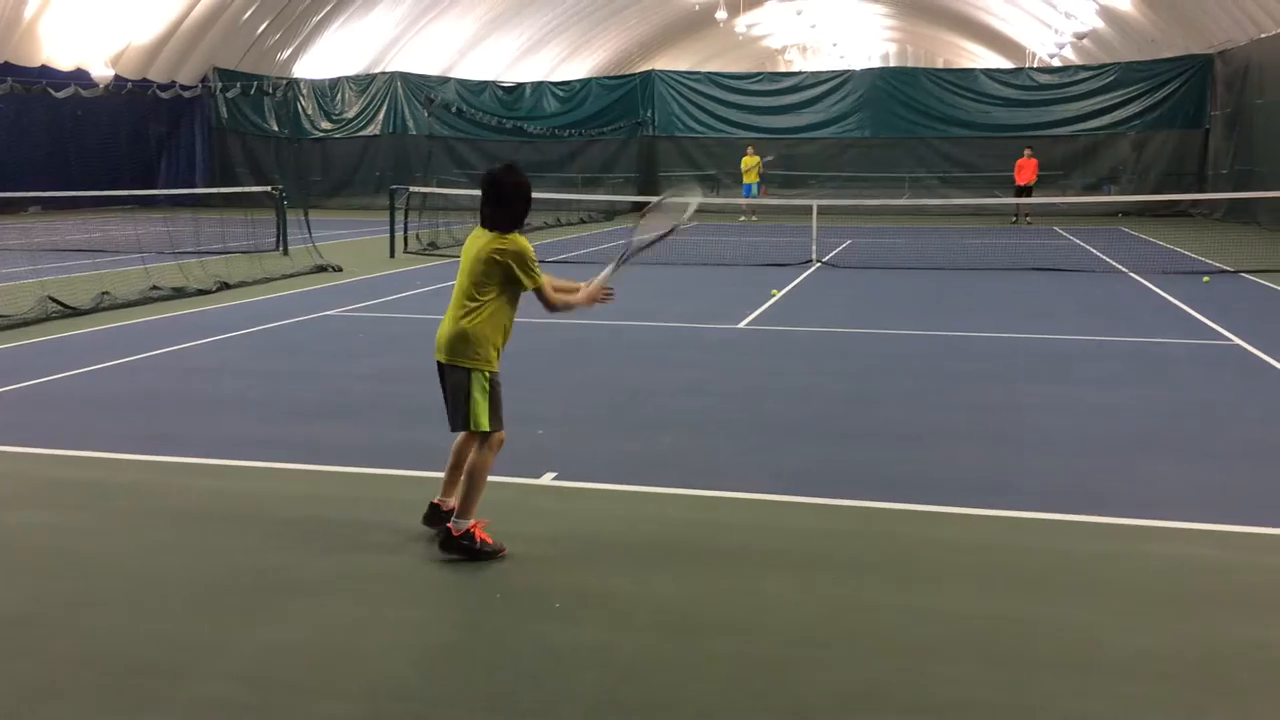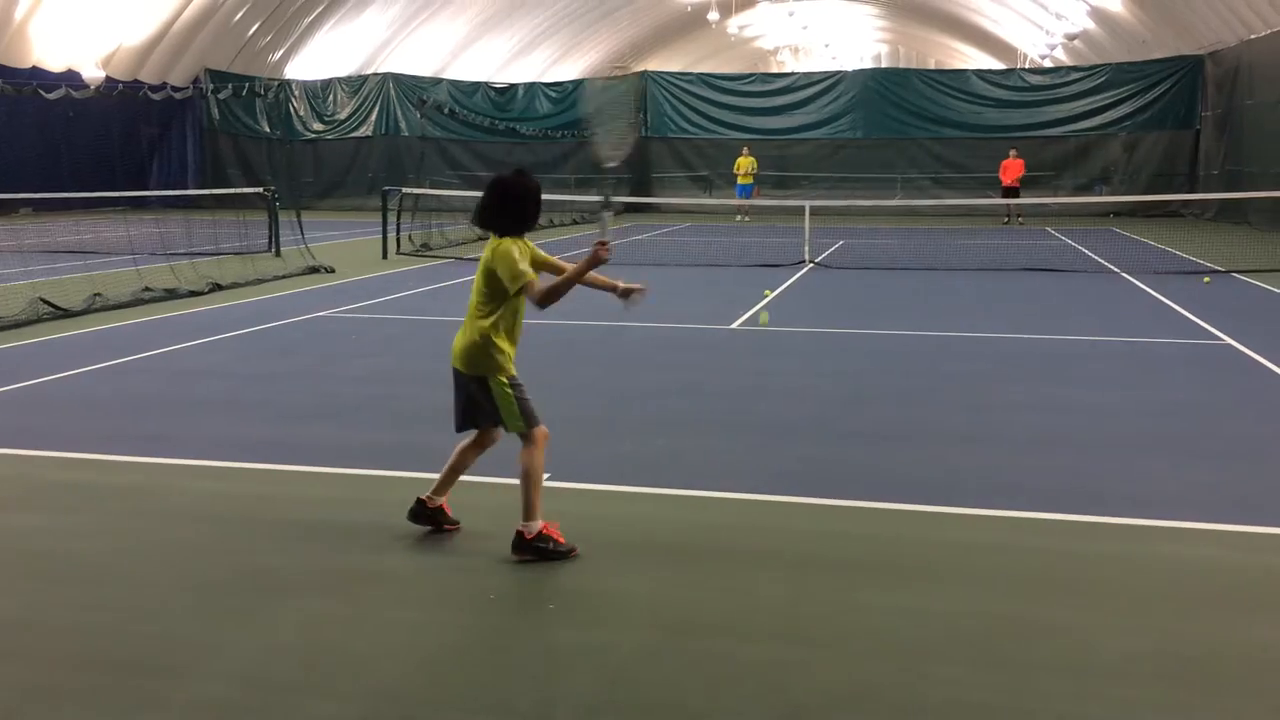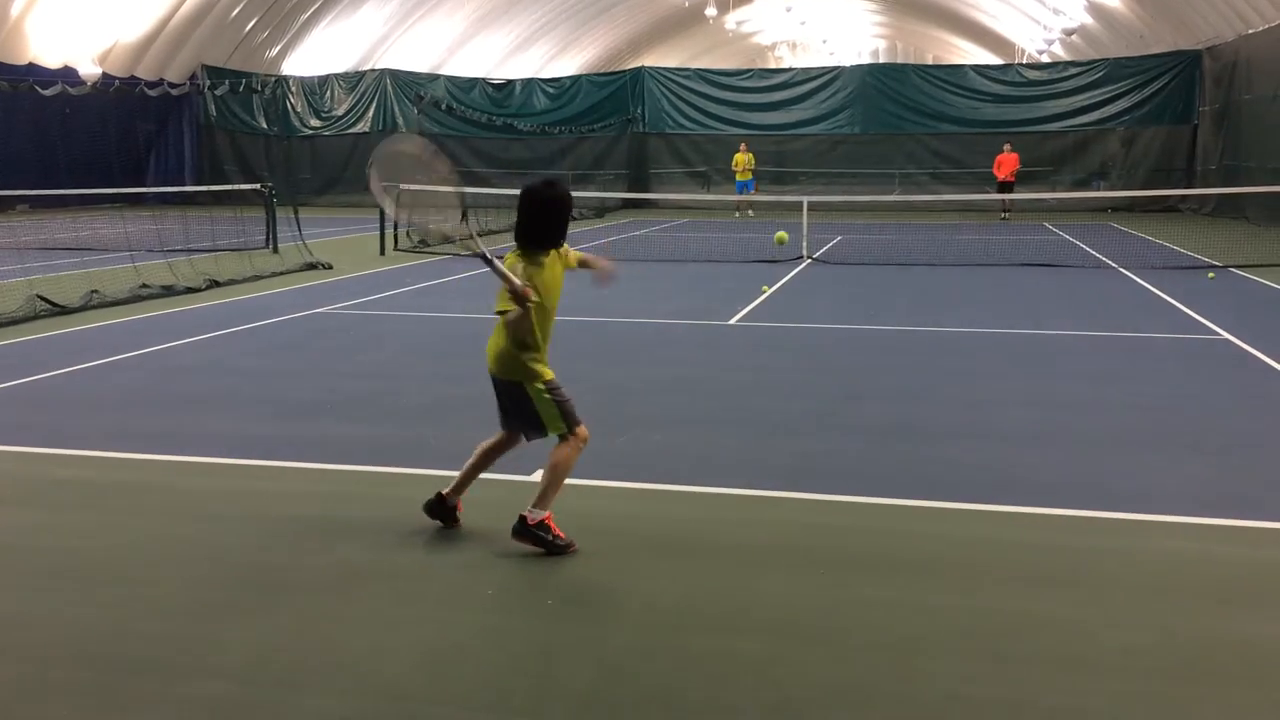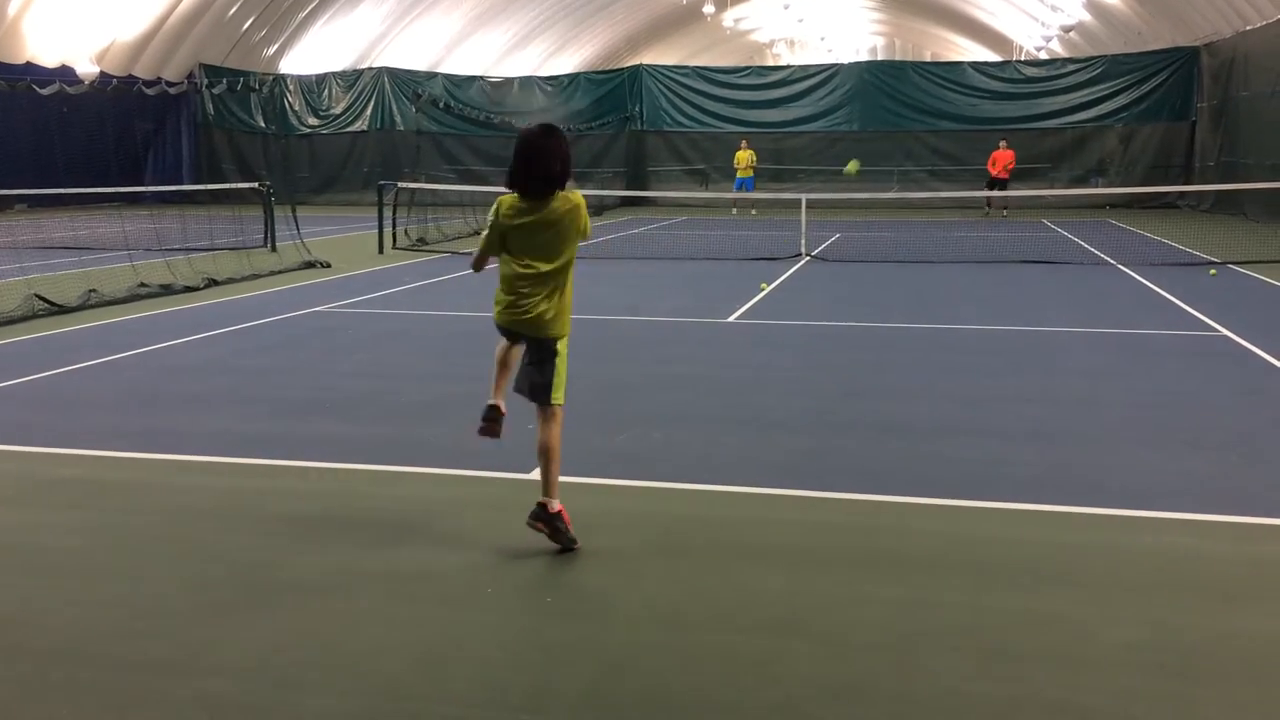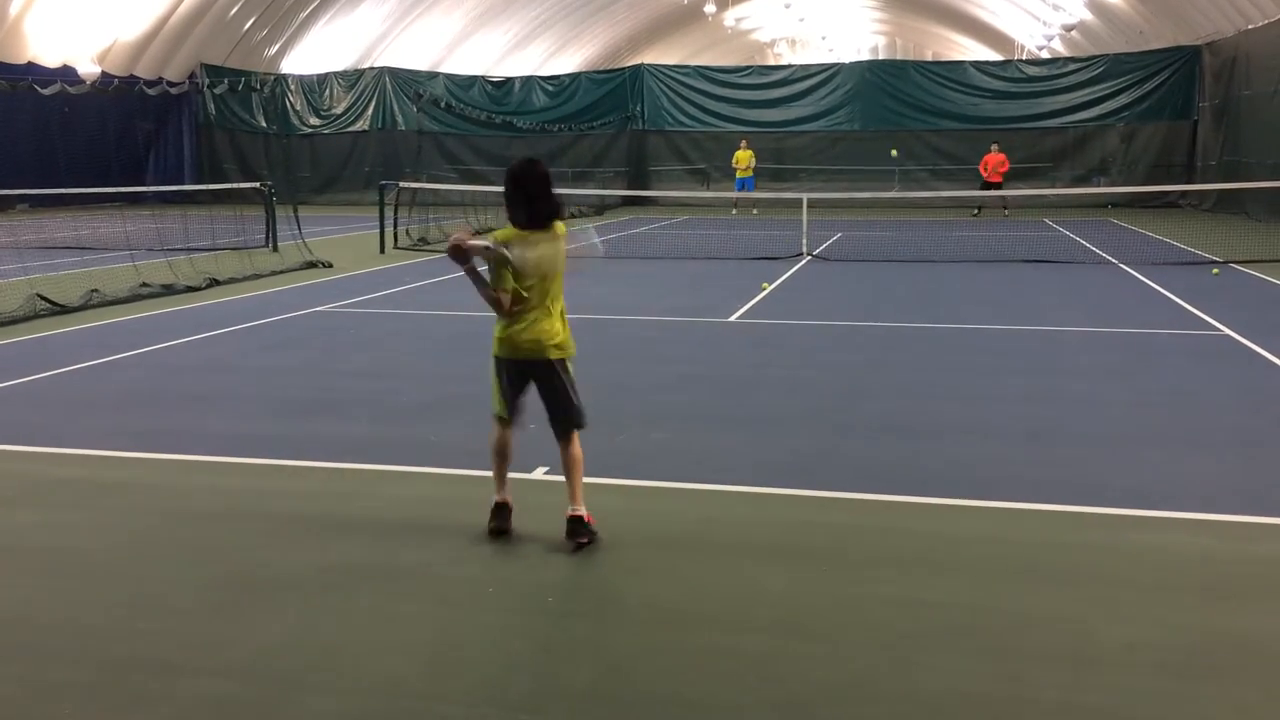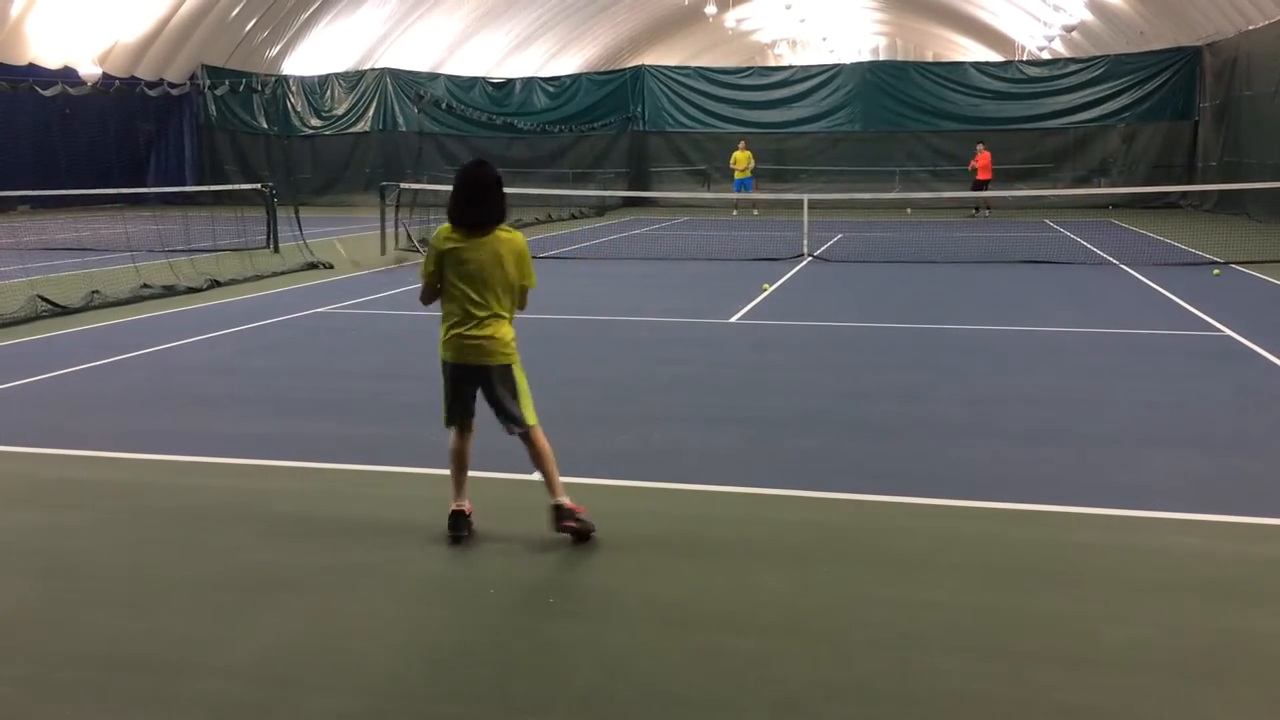
dt=0.3s
person 1, frame 1
left shoulder: (480, 237)
right shoulder: (513, 246)
left elbow: (535, 279)
right elbow: (551, 302)
left wrist: (578, 288)
right wrist: (584, 298)
left hip: (451, 345)
right hip: (473, 351)
left knee: (474, 430)
right knee: (490, 438)
left ankle: (443, 506)
right ankle: (459, 528)
person 1, frame 2
left shoulder: (516, 245)
right shoulder: (505, 250)
left elbow: (562, 269)
right elbow: (540, 298)
left wrist: (615, 287)
right wrist: (587, 266)
left hip: (471, 355)
right hip: (487, 358)
left knee: (485, 435)
right knee: (535, 436)
left ankle: (430, 503)
right ankle: (531, 531)
person 1, frame 3
left shoulder: (555, 253)
right shoulder: (523, 267)
left elbow: (574, 257)
right elbow: (511, 329)
left wrist: (594, 263)
right wrist: (522, 308)
left hip: (505, 363)
right hip: (522, 367)
left knee: (511, 436)
right knee: (575, 436)
left ankle: (446, 499)
right ankle: (535, 520)
person 1, frame 4
left shoulder: (506, 207)
right shoulder: (573, 205)
left elbow: (478, 264)
left hip: (509, 315)
right hip: (549, 323)
left knee: (513, 341)
right knee: (550, 412)
left ankle: (494, 405)
right ankle: (549, 507)
person 1, frame 5
left shoulder: (504, 241)
right shoulder: (558, 233)
left elbow: (503, 306)
left wrist: (470, 268)
right wrist: (475, 245)
left hip: (511, 347)
right hip: (551, 347)
left knee: (504, 423)
right knee: (568, 433)
left ankle: (502, 504)
right ankle: (578, 515)
person 1, frame 6
left shoulder: (442, 239)
right shoulder: (515, 243)
left elbow: (427, 297)
right elbow: (521, 304)
left hip: (455, 350)
right hip: (498, 350)
left knee: (461, 429)
right knee: (529, 430)
left ankle: (459, 510)
right ankle: (562, 505)
